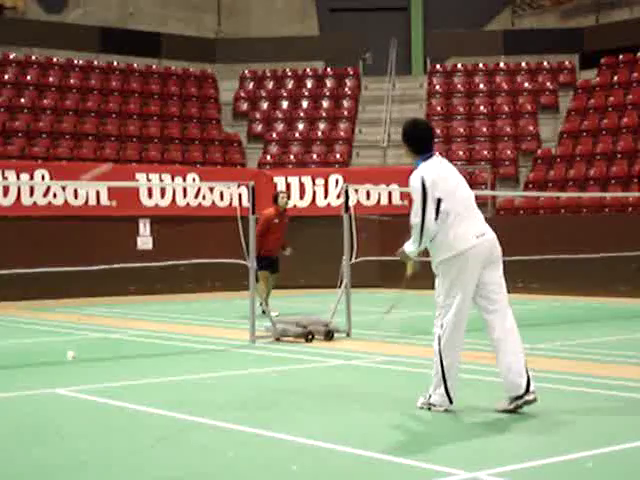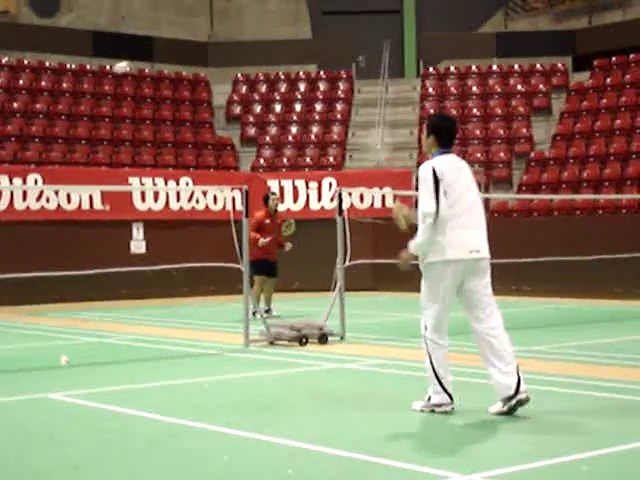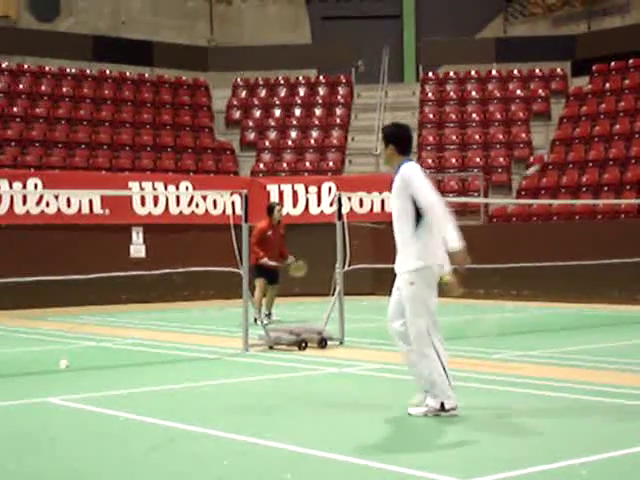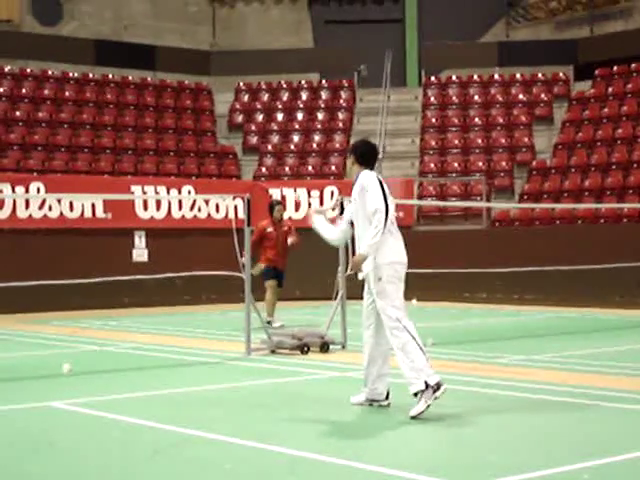
dt=0.7s
person 1, frame 1
left shoulder: (420, 177)
right shoulder: (443, 165)
left elbow: (427, 225)
left wrist: (410, 251)
right wrist: (421, 249)
left hip: (457, 252)
right hip: (486, 242)
left knee: (448, 325)
right knee: (500, 317)
left ankle: (441, 396)
right ankle: (520, 387)
person 1, frame 2
left shoulder: (432, 168)
right shoulder: (461, 167)
left elbow: (434, 216)
left wrist: (413, 249)
right wrist: (412, 216)
left hip: (444, 258)
right hip: (475, 254)
left knee: (433, 328)
right knee: (487, 323)
left ankle: (440, 397)
right ankle: (511, 387)
person 1, frame 3
left shoulder: (408, 172)
right shoulder: (403, 177)
left elbow: (435, 207)
left wrist: (454, 245)
right wrist: (446, 271)
left hip: (421, 263)
right hip: (410, 265)
left knee: (421, 331)
right knee: (398, 323)
left ankle: (442, 399)
right ankle: (433, 384)
person 1, frame 4
left shoulder: (368, 180)
right shoulder: (356, 200)
left elbow: (382, 217)
right elbow: (339, 235)
left wrist: (363, 253)
right wrist: (316, 220)
left hip: (386, 264)
right hip: (376, 267)
left knee: (396, 323)
right knee: (374, 328)
left ankle: (426, 383)
right ankle: (376, 390)
person 2, frame 1
left shoulder: (285, 215)
right shoulder: (268, 214)
right elbow: (258, 233)
left wrist: (285, 247)
right wrist: (255, 252)
left hip: (274, 253)
right hip: (262, 252)
left knee: (272, 278)
right knee: (264, 278)
left ankle: (264, 302)
right ankle: (265, 308)
person 2, frame 2
left shoulder: (277, 218)
right shoulder: (259, 216)
right elbow: (251, 232)
left wrist: (284, 244)
right wrist: (258, 240)
left hip: (272, 256)
right hip: (259, 256)
left knee: (271, 281)
right knee: (259, 281)
left ankle: (267, 308)
right ankle: (255, 309)
person 2, frame 3
left shoulder: (281, 227)
right shoulder: (262, 226)
right elbow: (253, 243)
left wrist: (286, 256)
right wrist: (261, 257)
left hip: (274, 264)
right hip: (261, 263)
left knee: (273, 288)
right knee: (260, 286)
left ankle: (268, 313)
right ankle: (258, 316)
person 2, frame 4
left shoulder: (287, 225)
right shoulder: (264, 225)
left elbow: (295, 239)
right elbow: (254, 241)
left wrist: (292, 241)
left hip: (280, 264)
right hip: (267, 263)
left knee: (276, 290)
right knee: (271, 287)
left ankle: (270, 318)
right ankle: (271, 318)
